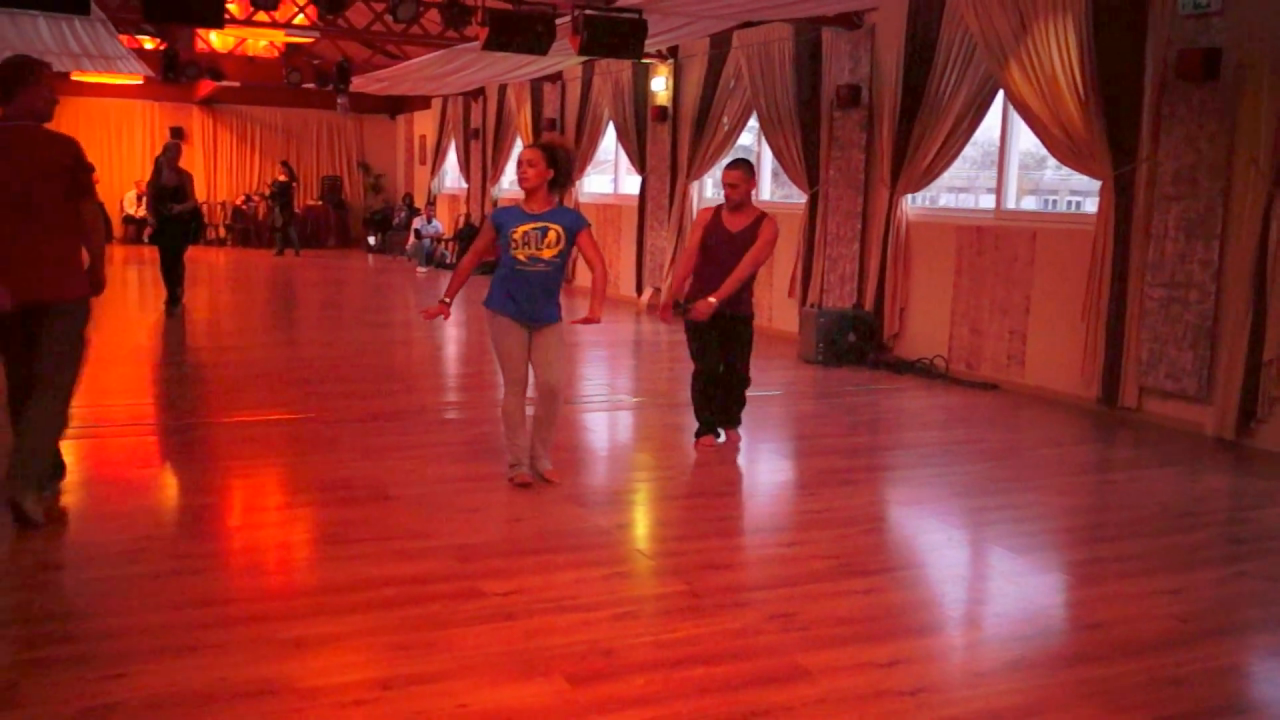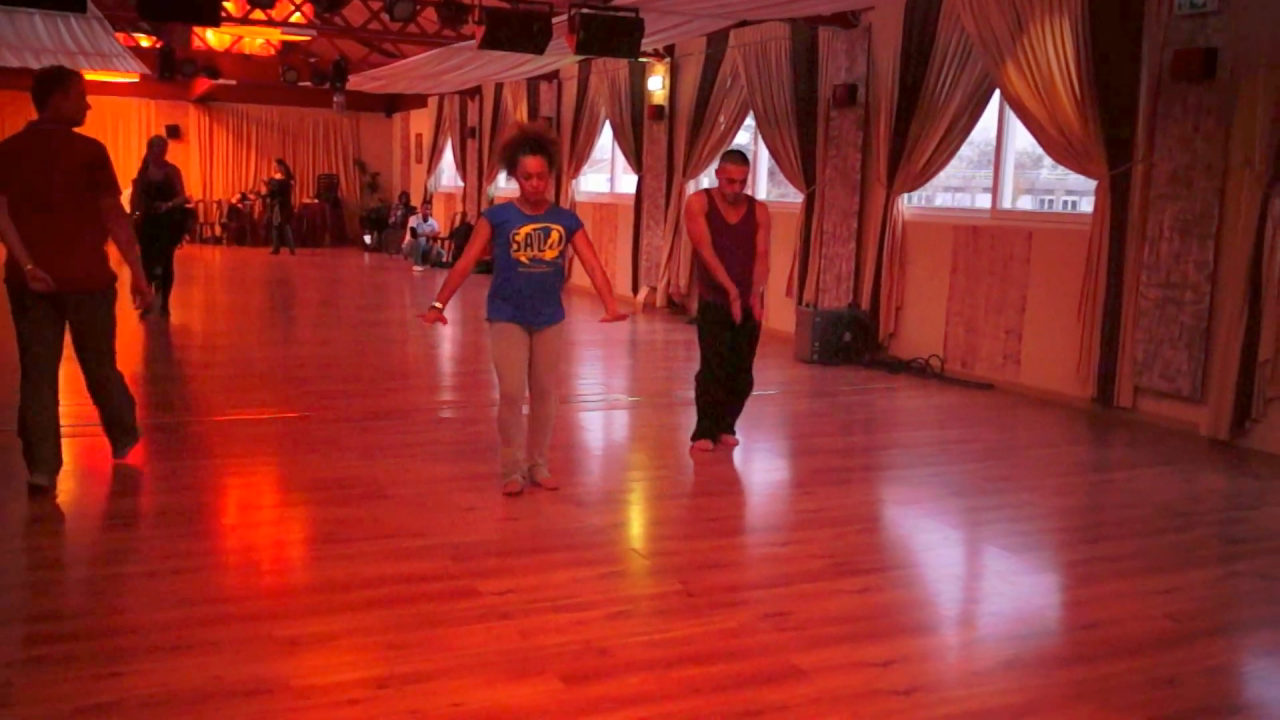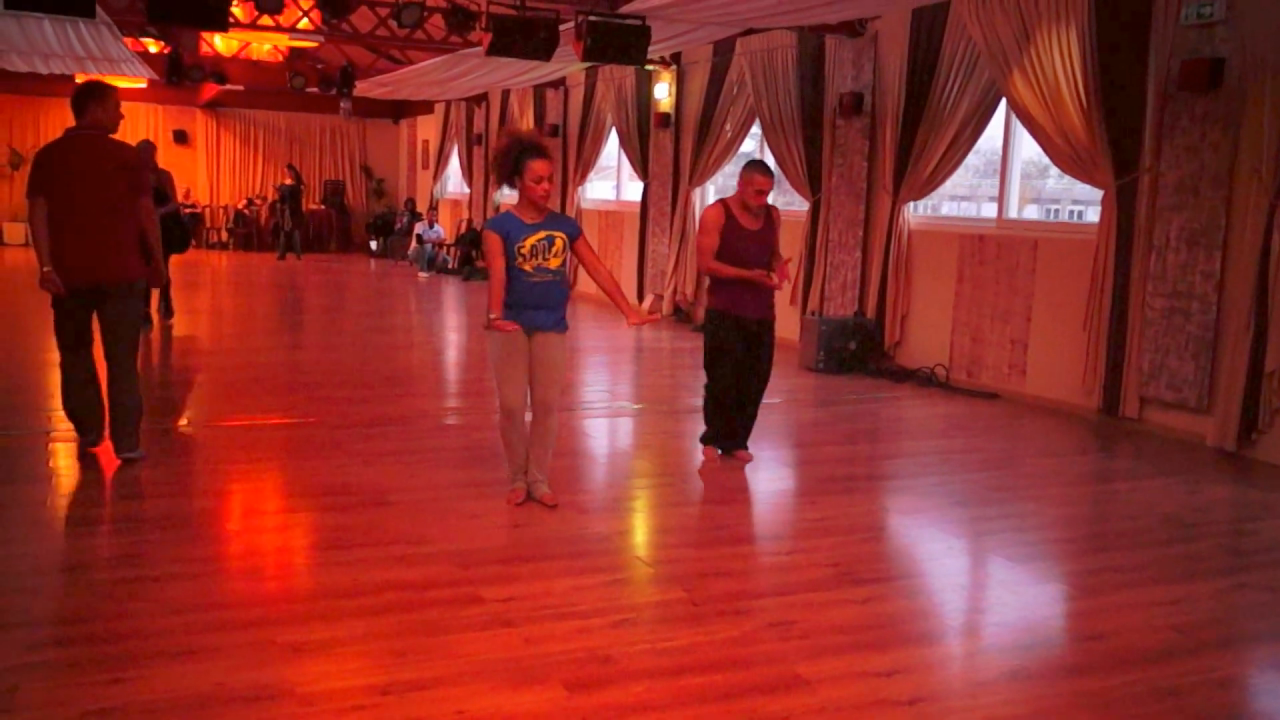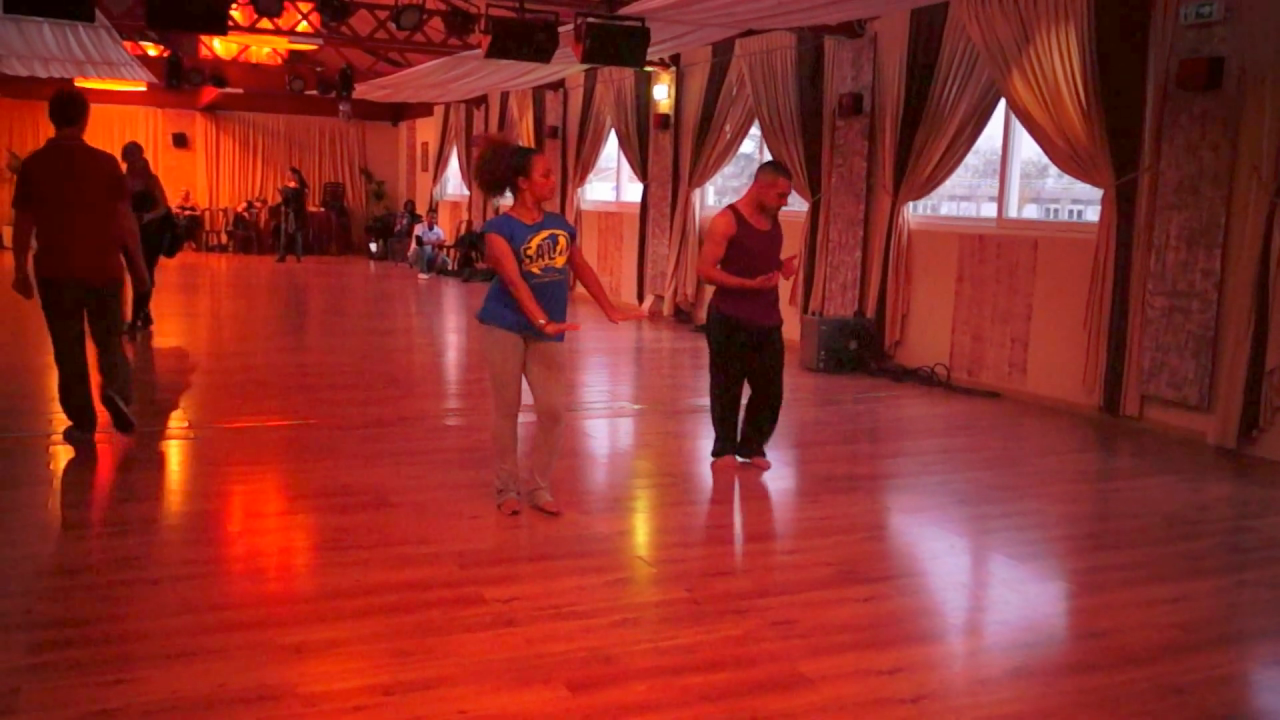
dt=0.4s
person 1, frame 1
right shoulder: (64, 149)
right elbow: (90, 217)
right wrist: (97, 268)
right hip: (59, 288)
right knee: (52, 389)
left ankle: (41, 481)
person 1, frame 2
right shoulder: (89, 150)
right elbow: (114, 215)
right wrist: (137, 271)
right hip: (86, 276)
left knee: (37, 374)
right knee: (100, 365)
left ankle: (42, 467)
right ankle: (123, 438)
person 1, frame 3
left shoulder: (48, 156)
right shoulder: (124, 154)
left elbow: (38, 214)
right elbow: (146, 213)
left wrist: (47, 266)
right wrist: (156, 261)
left hip: (68, 271)
right hip: (121, 269)
left knee: (76, 352)
right knee: (122, 359)
left ankle: (90, 428)
right ankle: (127, 441)
person 1, frame 4
left shoulder: (33, 165)
right shoulder: (105, 162)
left elbow: (23, 223)
right elbow: (125, 219)
left wrist: (21, 270)
right wrist: (139, 266)
left hip: (57, 271)
right hip: (104, 268)
left knee: (69, 351)
right knee: (110, 341)
left ankle: (83, 424)
right ankle: (116, 394)
person 2, frame 1
left shoulder: (571, 220)
right shoulder: (503, 217)
left elbow: (598, 266)
right elbow: (471, 260)
left wrist: (596, 308)
right wrist: (446, 300)
left hip: (547, 316)
right hip: (505, 310)
left knee: (552, 387)
right knee: (514, 385)
left ankle: (541, 456)
right ankle: (518, 462)
person 2, frame 2
left shoulder: (566, 220)
right shoulder: (497, 216)
left elbow: (592, 265)
right elbow: (466, 263)
left wrist: (611, 306)
right wrist: (439, 304)
left hip: (548, 318)
right hip: (507, 315)
left knee: (544, 393)
right knee: (512, 393)
left ankle: (538, 464)
right ankle: (512, 470)
person 2, frame 3
left shoulder: (566, 226)
right shoulder: (499, 227)
left elbow: (598, 271)
right elbow: (498, 274)
left wrist: (630, 311)
right wrist: (495, 316)
left hip: (551, 325)
right hip: (513, 324)
left knee: (547, 404)
right knee: (512, 405)
left ankle: (538, 479)
right ankle: (517, 477)
person 2, frame 4
left shoulder: (560, 224)
right shoulder: (499, 229)
left elbow: (583, 270)
right elbow: (514, 281)
left wrist: (611, 311)
right wrist: (541, 321)
left hip: (546, 332)
right hip: (505, 324)
left knee: (554, 410)
right knee: (507, 409)
left ankle: (538, 488)
right ankle: (507, 488)
person 3, frame 1
left shoulder: (766, 226)
right shoulder: (707, 217)
left elbow: (745, 269)
right elbow: (689, 257)
left wrist: (713, 300)
right wrist: (672, 296)
left hip: (738, 312)
right hip: (700, 307)
left knee: (737, 373)
right knee: (707, 368)
left ankle: (729, 420)
right ankle: (706, 428)
person 3, frame 2
left shoulder: (759, 211)
right shoulder: (699, 203)
left elbow: (762, 257)
right elbow: (706, 251)
left wrist: (757, 293)
right wrist: (730, 291)
left hip: (749, 302)
right hip: (714, 301)
left knee: (741, 371)
right knee: (712, 369)
left ankle: (725, 427)
right ankle: (704, 432)
person 3, frame 3
left shoulder: (772, 215)
right shoulder: (716, 214)
right elbow: (706, 264)
left wrist: (779, 267)
right wrist: (750, 275)
left hip: (761, 312)
right hip: (724, 311)
left knee: (754, 380)
right knee: (722, 377)
left ankle: (736, 441)
right ankle: (713, 437)
person 3, frame 4
left shoulder: (773, 218)
right shoulder: (727, 221)
right elbow: (706, 271)
left wrist: (783, 266)
right wrist: (751, 284)
left hip: (768, 318)
right hip: (730, 317)
left knee: (770, 387)
right knee: (728, 386)
left ankle: (752, 446)
right ankle: (725, 448)
person 4, frame 1
left shoulder: (185, 176)
right shoulder: (156, 175)
left elbow: (192, 202)
right elbow: (150, 200)
left wrist: (179, 208)
right wrist: (151, 217)
left hip: (180, 224)
right hip: (162, 223)
left knee: (174, 260)
right knee: (166, 261)
left ankle: (173, 297)
right ankle: (173, 295)
person 4, frame 2
left shoulder: (172, 171)
right shoulder: (143, 171)
left elbow: (182, 197)
right elbow: (136, 197)
left wrist: (168, 205)
right wrist: (134, 217)
left hip: (169, 222)
right hip: (149, 221)
left knee: (166, 262)
right knee: (147, 261)
left ankle: (164, 302)
person 4, frame 3
left shoulder: (164, 176)
left elbow: (175, 203)
left wrist: (161, 211)
left hip: (162, 228)
left ankle: (166, 303)
right ankle: (146, 313)
person 4, frame 4
left shoulder: (151, 180)
left elbow: (163, 208)
left wrist: (147, 216)
left hip: (150, 234)
left ankle: (136, 320)
right ankle: (145, 314)
